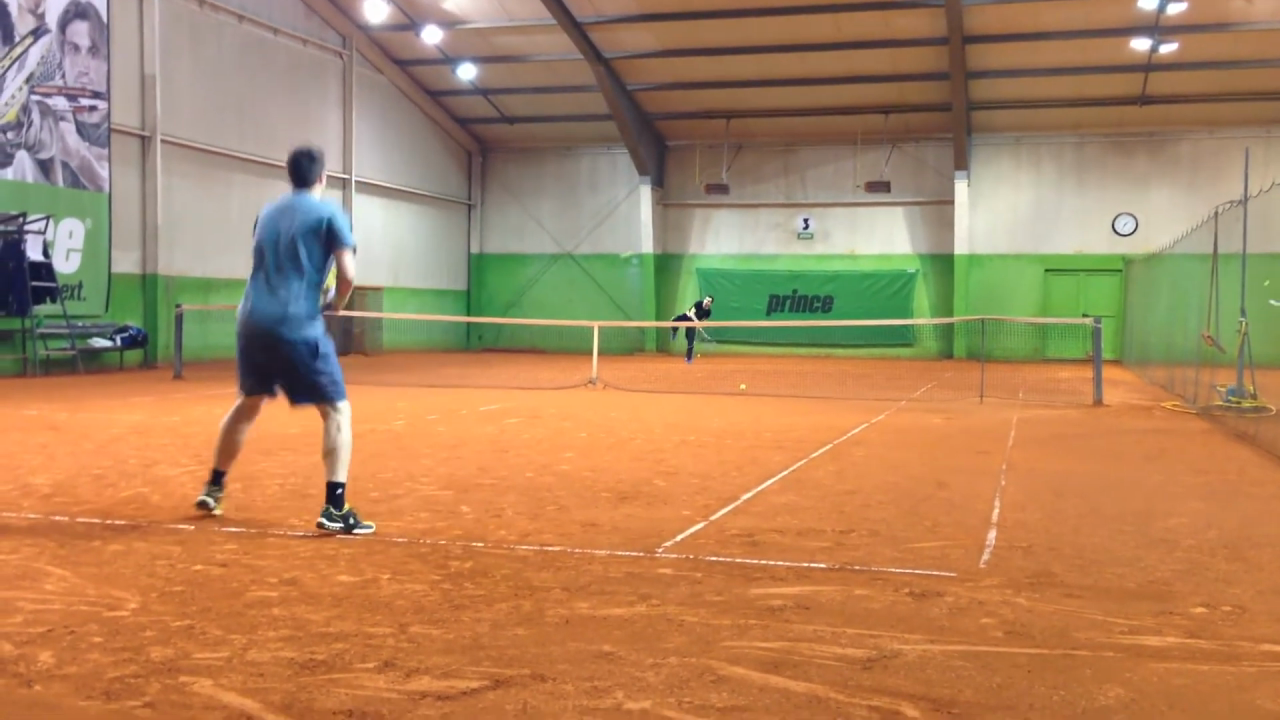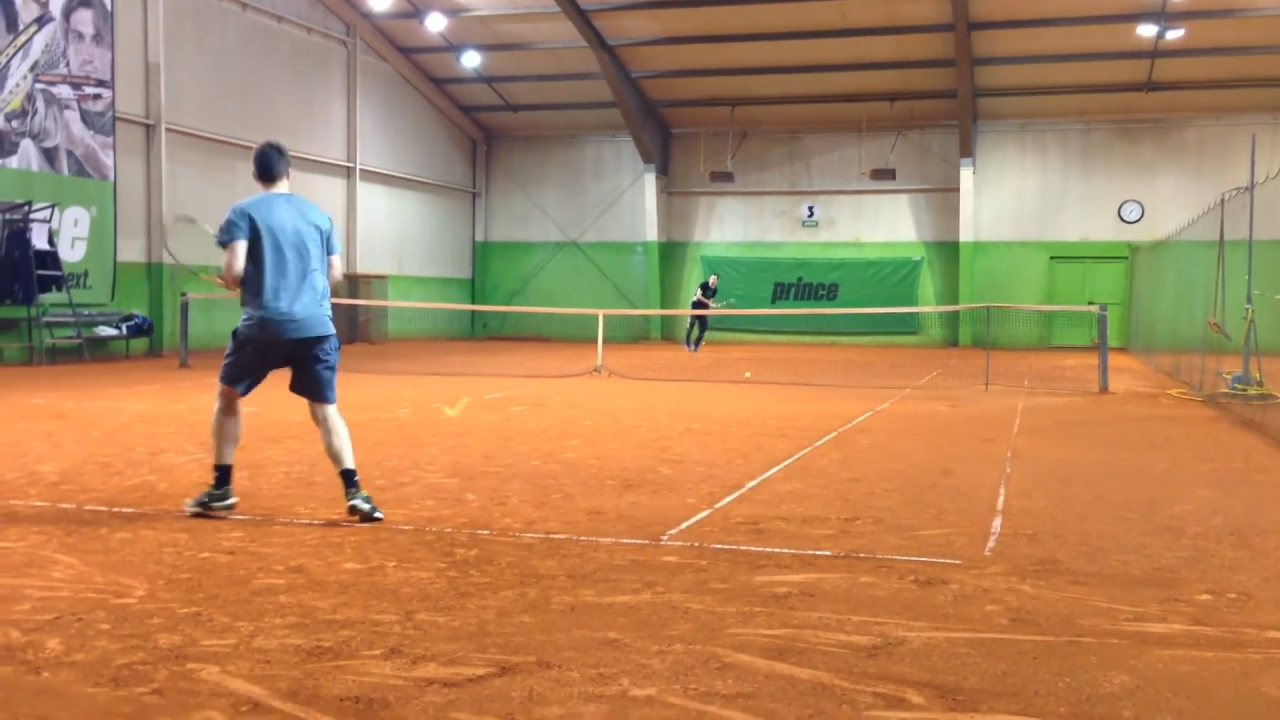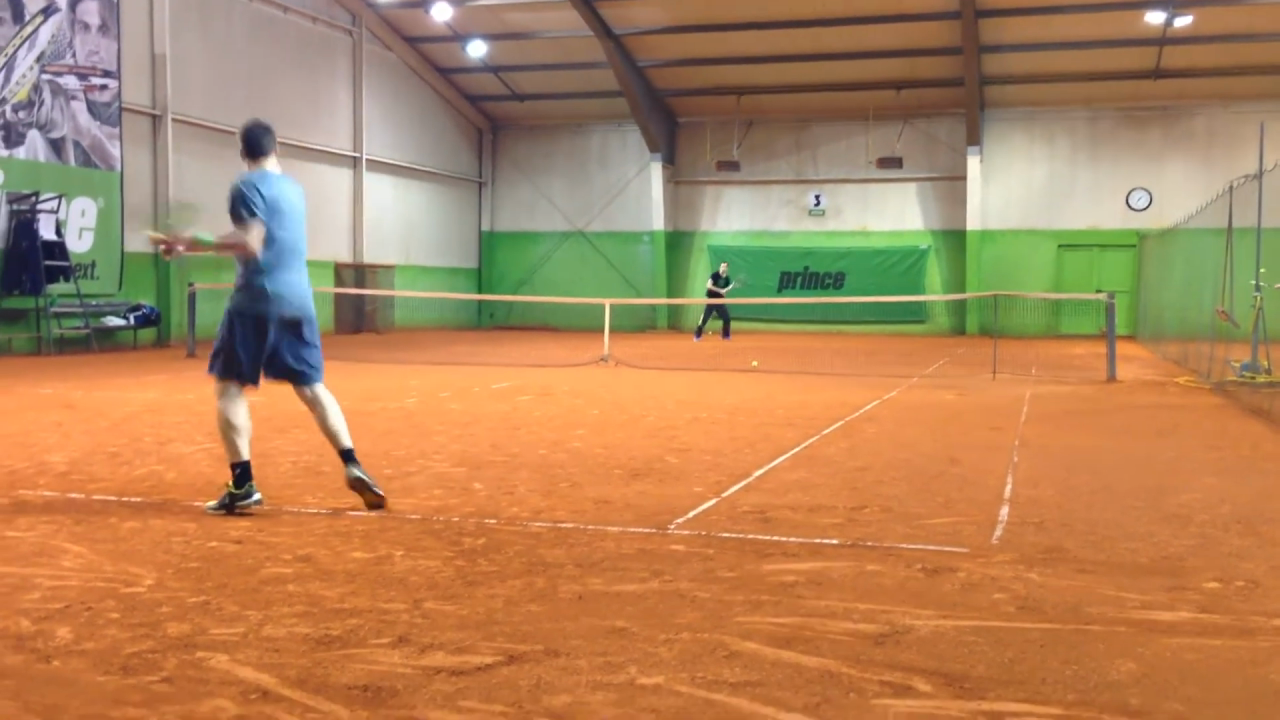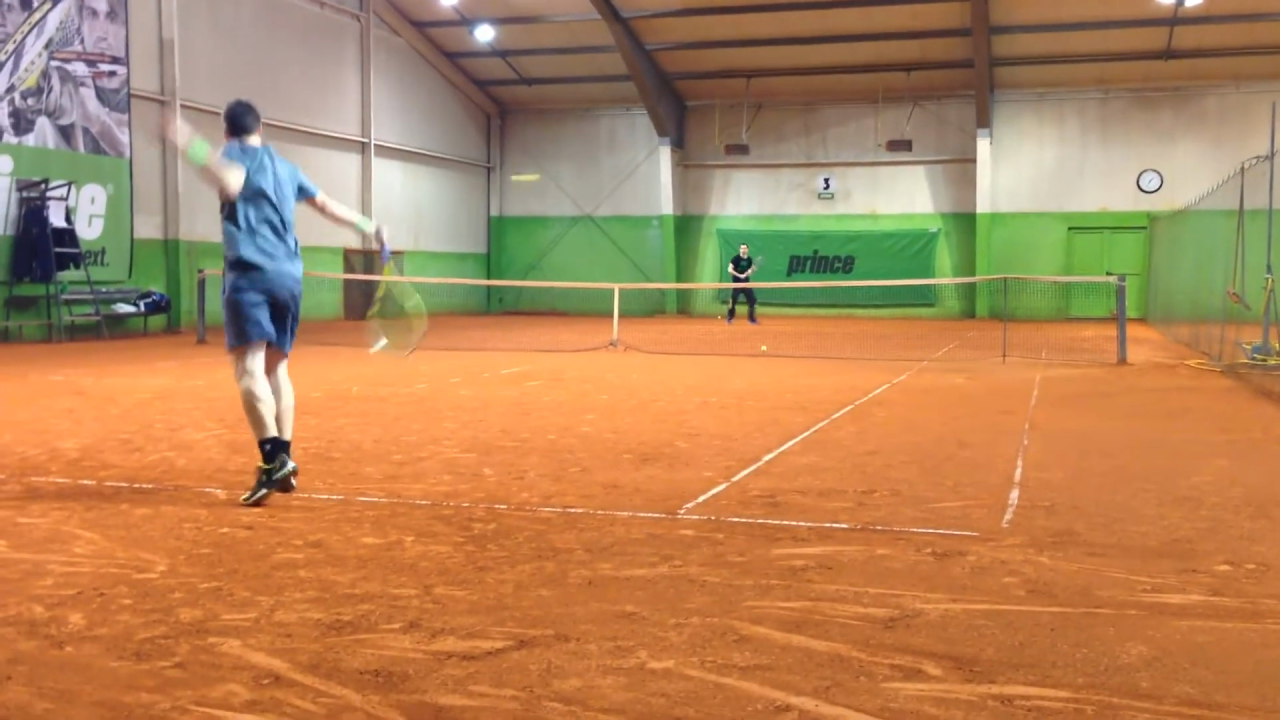
dt=0.3s
person 1, frame 1
left shoulder: (268, 212)
right shoulder: (330, 214)
right elbow: (348, 275)
right wrist: (334, 307)
left hip: (253, 324)
right hip: (299, 329)
left knee: (247, 406)
right knee: (337, 413)
left ankle: (213, 489)
right ankle: (333, 508)
person 1, frame 2
left shoulder: (243, 211)
right shoulder: (318, 215)
left elbow: (233, 271)
right elbow: (335, 274)
left wrist: (239, 285)
left hip: (263, 324)
right hip: (316, 327)
left knee: (227, 397)
right knee: (325, 411)
left ankle: (221, 487)
right ankle: (354, 492)
person 1, frame 3
left shoulder: (250, 186)
right shoulder: (292, 188)
left elbow: (250, 246)
left wrist: (194, 244)
left hip: (258, 302)
right hip: (298, 304)
left knee: (228, 390)
right knee: (313, 392)
left ankle: (241, 484)
right ankle: (353, 468)
person 1, frame 4
left shoulder: (235, 152)
right shoulder: (284, 166)
left elbow: (230, 184)
right elbow: (327, 205)
left wrist: (189, 148)
right wrist: (368, 225)
left hip: (251, 274)
right hip: (287, 276)
left knee: (249, 367)
right knee: (276, 365)
left ankle: (275, 459)
right ankle: (282, 461)
